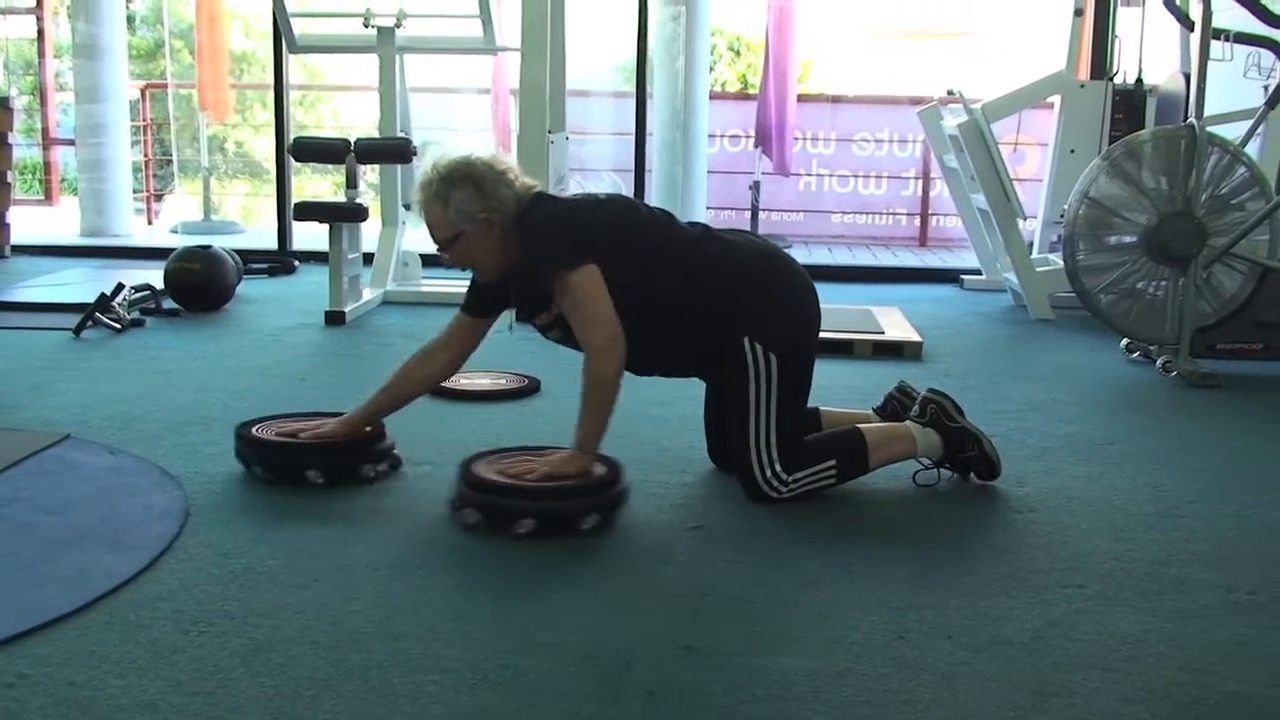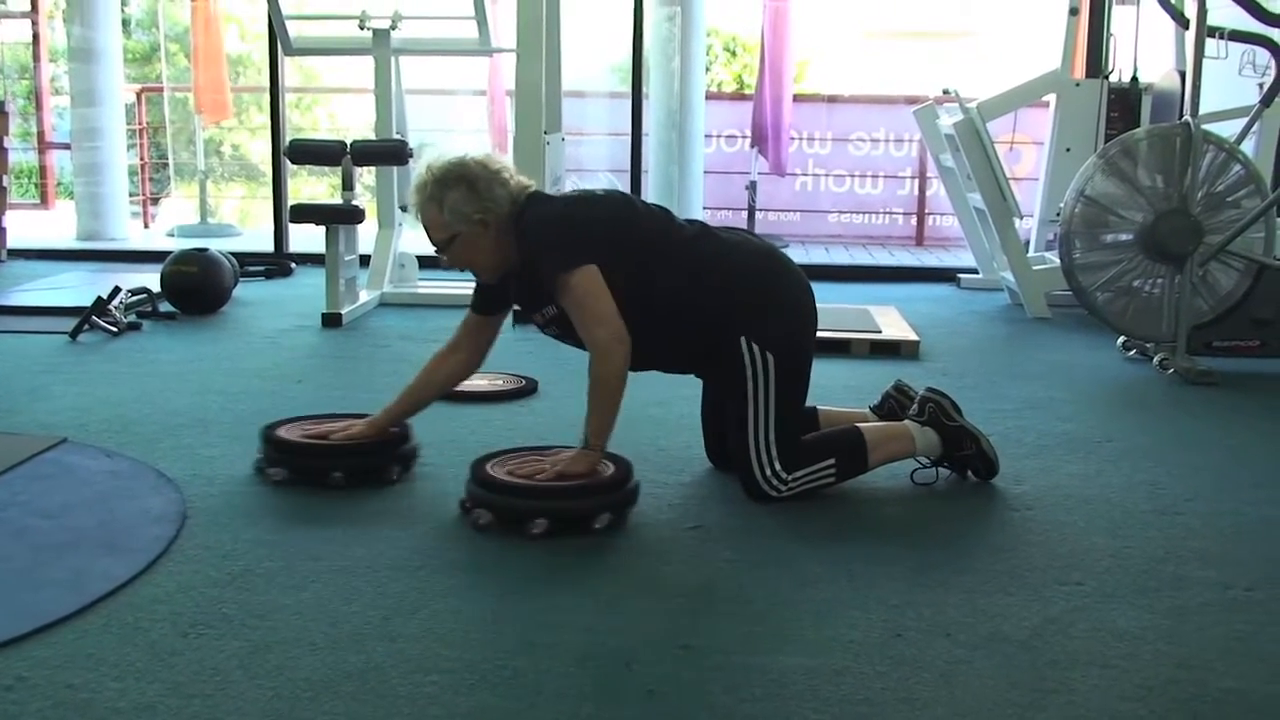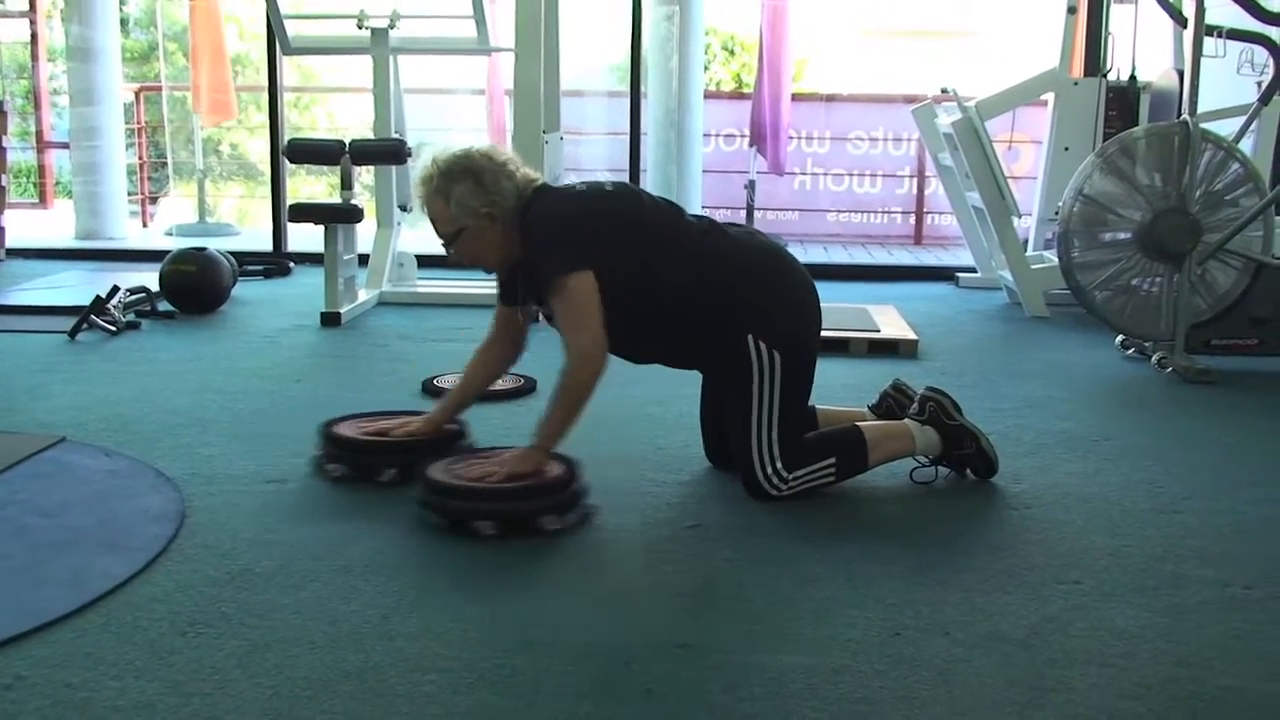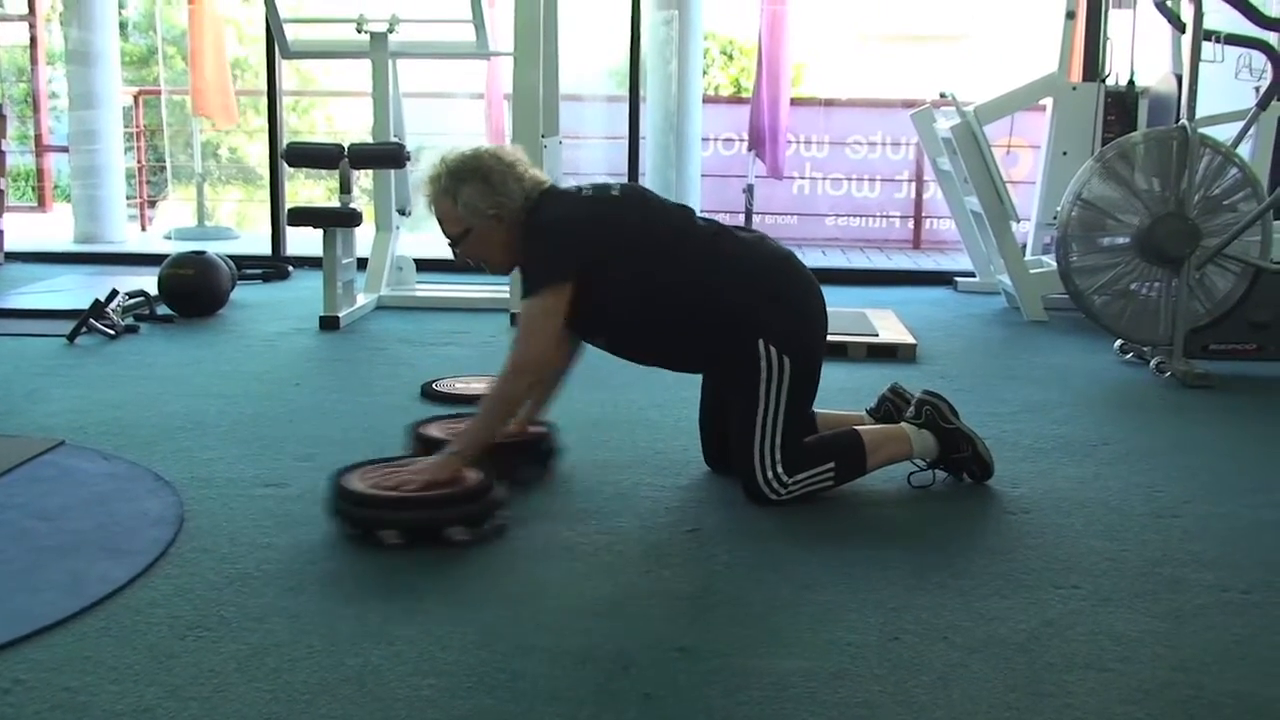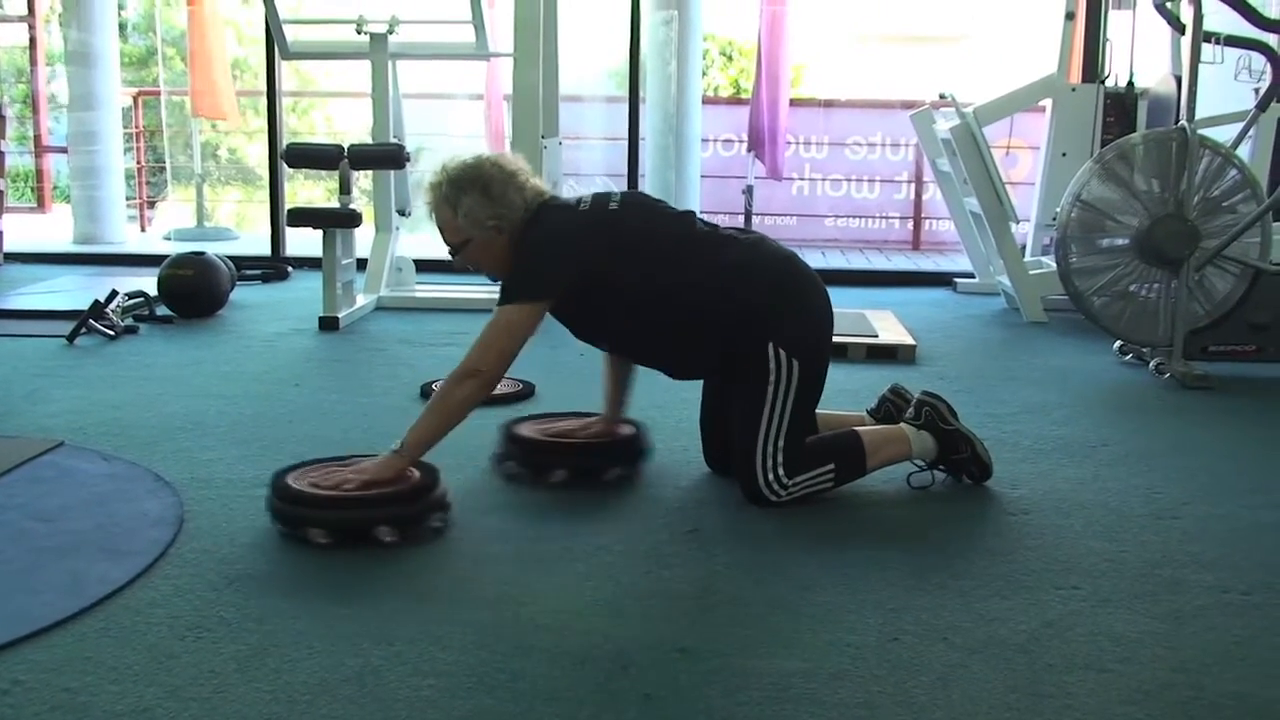
dt=0.2s
person 1, frame 1
left shoulder: (552, 233)
right shoulder: (506, 264)
left elbow: (606, 349)
right elbow: (441, 354)
left wrist: (582, 454)
right wrist: (353, 422)
left hip: (766, 309)
right hip: (742, 313)
left knee: (770, 476)
right knee: (732, 453)
left ankle: (925, 437)
right ankle: (895, 412)
person 1, frame 2
left shoulder: (550, 232)
right shoulder: (507, 262)
left elbow: (611, 345)
right elbow: (459, 354)
left wrist: (591, 451)
right wrist: (378, 424)
left hip: (761, 310)
right hip: (740, 312)
left knee: (770, 475)
right knee: (730, 453)
left ankle: (923, 435)
right ankle: (892, 410)
person 1, frame 3
left shoulder: (553, 228)
right shoulder: (521, 246)
left elbow: (586, 358)
right elbow: (503, 343)
left wrist: (536, 451)
right wrist: (438, 417)
left hip: (766, 309)
right hip: (744, 309)
left knee: (772, 475)
right knee: (729, 453)
left ankle: (927, 436)
right ankle: (892, 410)
person 1, frame 4
left shoulder: (554, 233)
right shoulder: (542, 229)
left elbow: (532, 367)
right elbow: (558, 344)
left wrist: (455, 459)
right wrist: (508, 422)
left hip: (772, 312)
right hip: (750, 309)
left knee: (771, 478)
right knee: (725, 456)
left ankle: (923, 440)
right ankle: (890, 413)
person 1, frame 5
left shoulder: (546, 247)
right shoulder: (561, 231)
left elbow: (476, 375)
right elbow: (628, 312)
left wrist: (396, 460)
right wrist: (612, 414)
left hip: (781, 314)
right hip: (753, 312)
left knee: (768, 479)
right knee: (725, 455)
left ankle: (922, 440)
right ankle: (891, 414)
